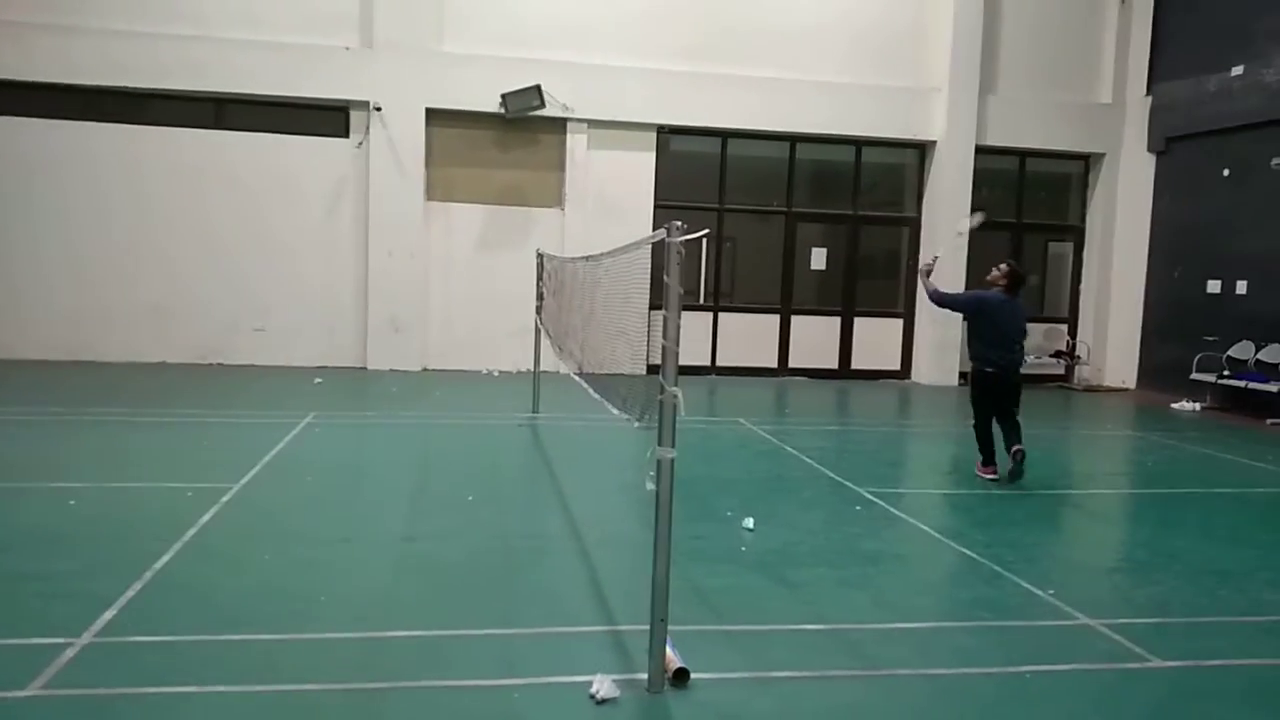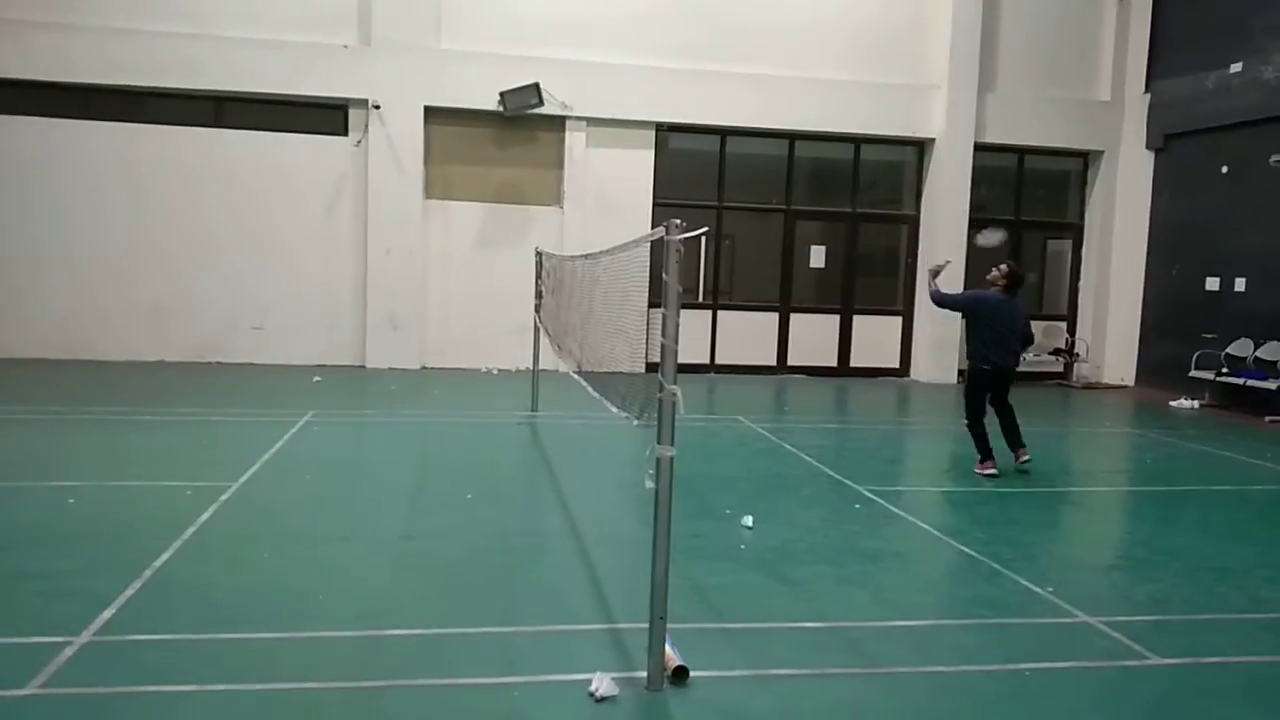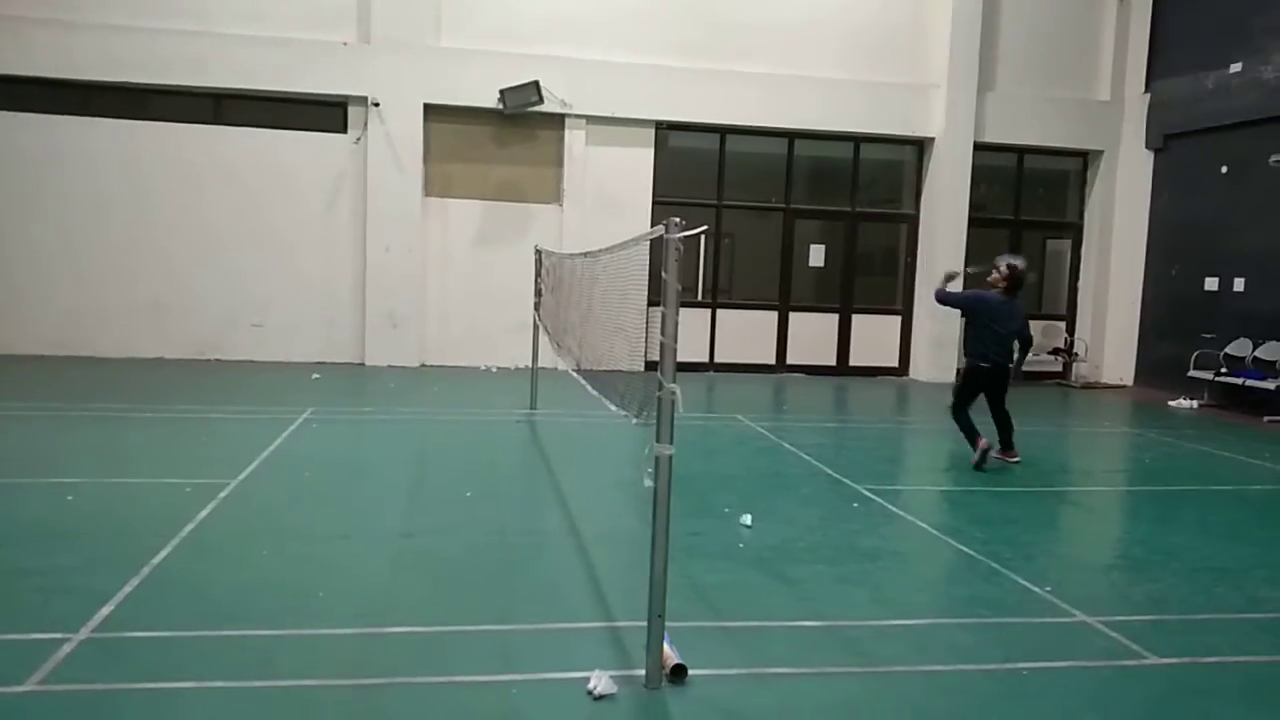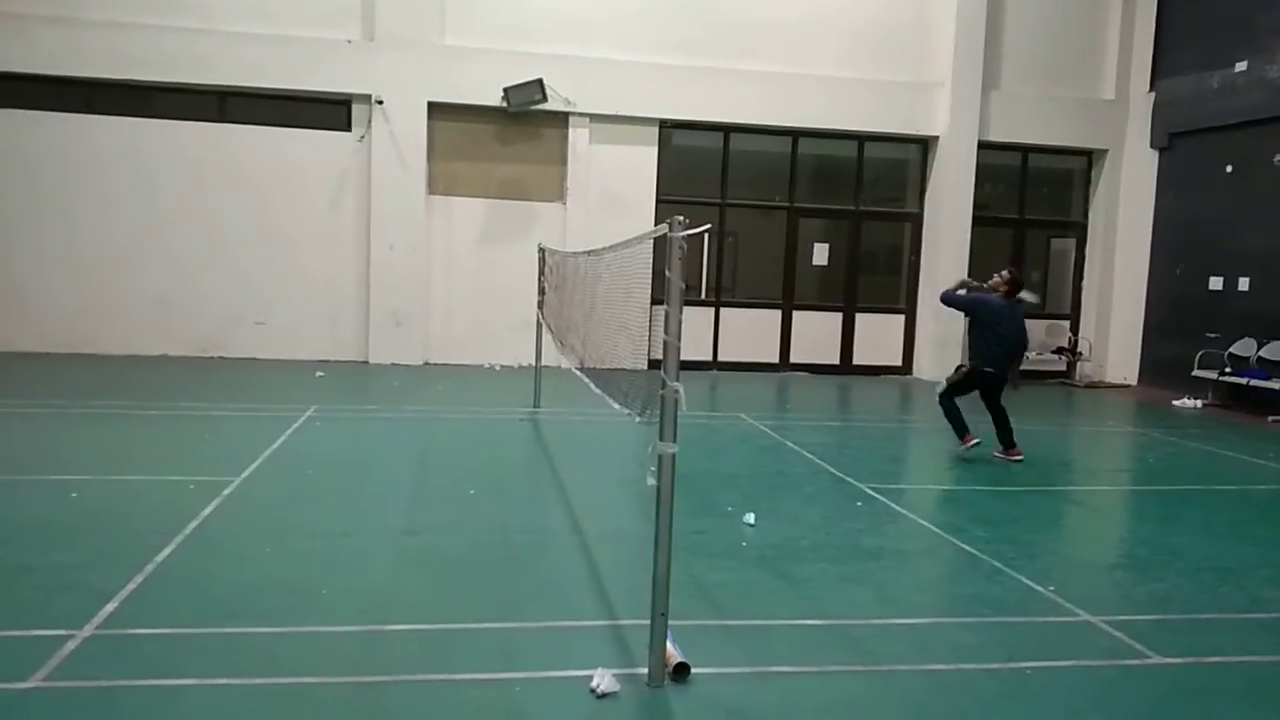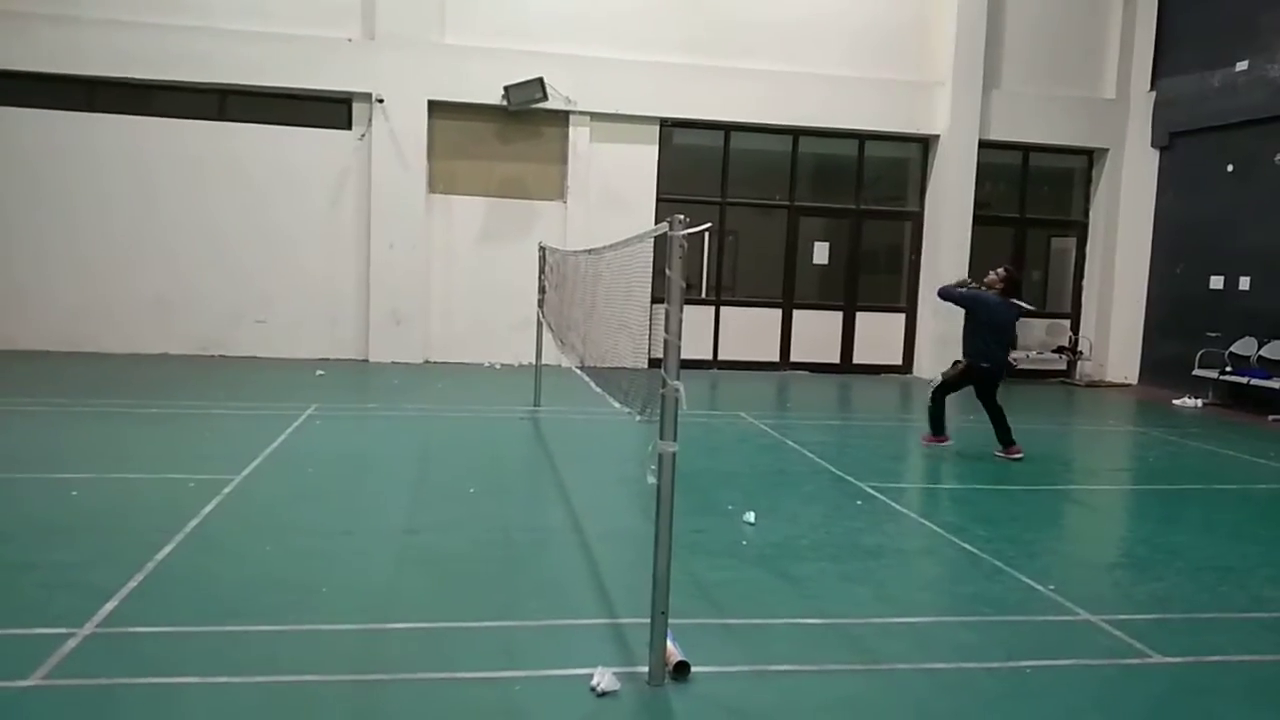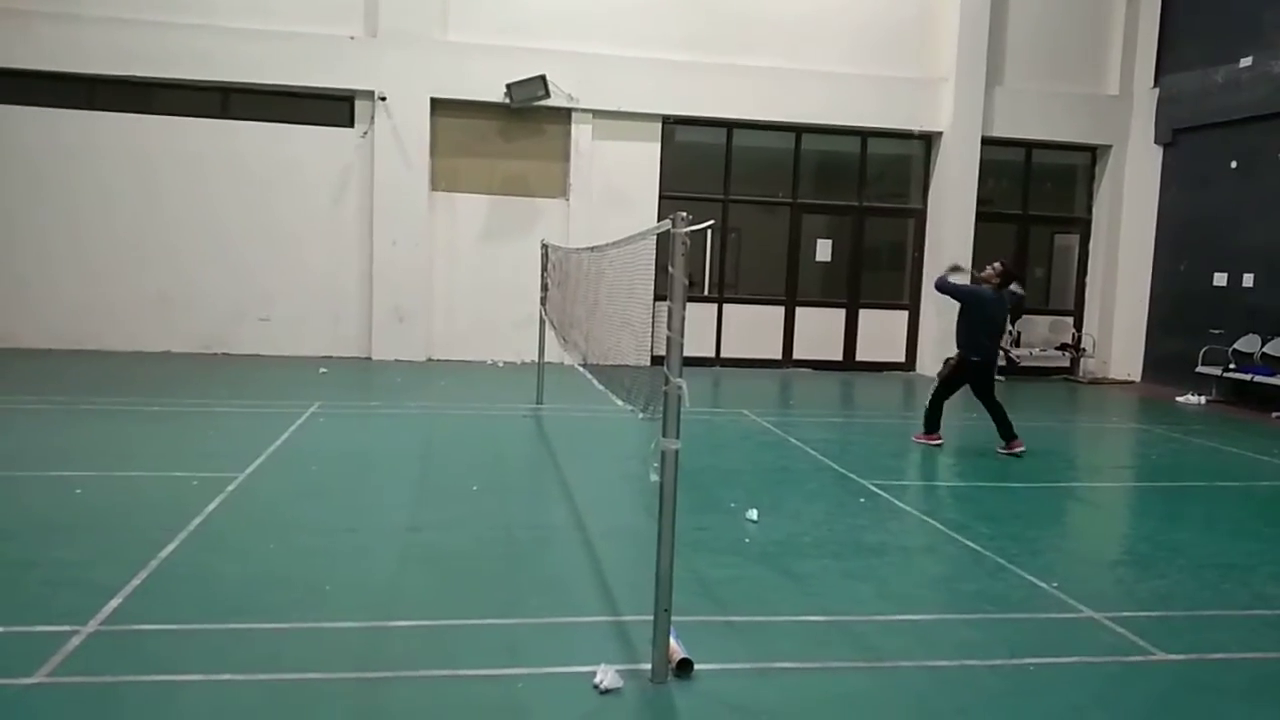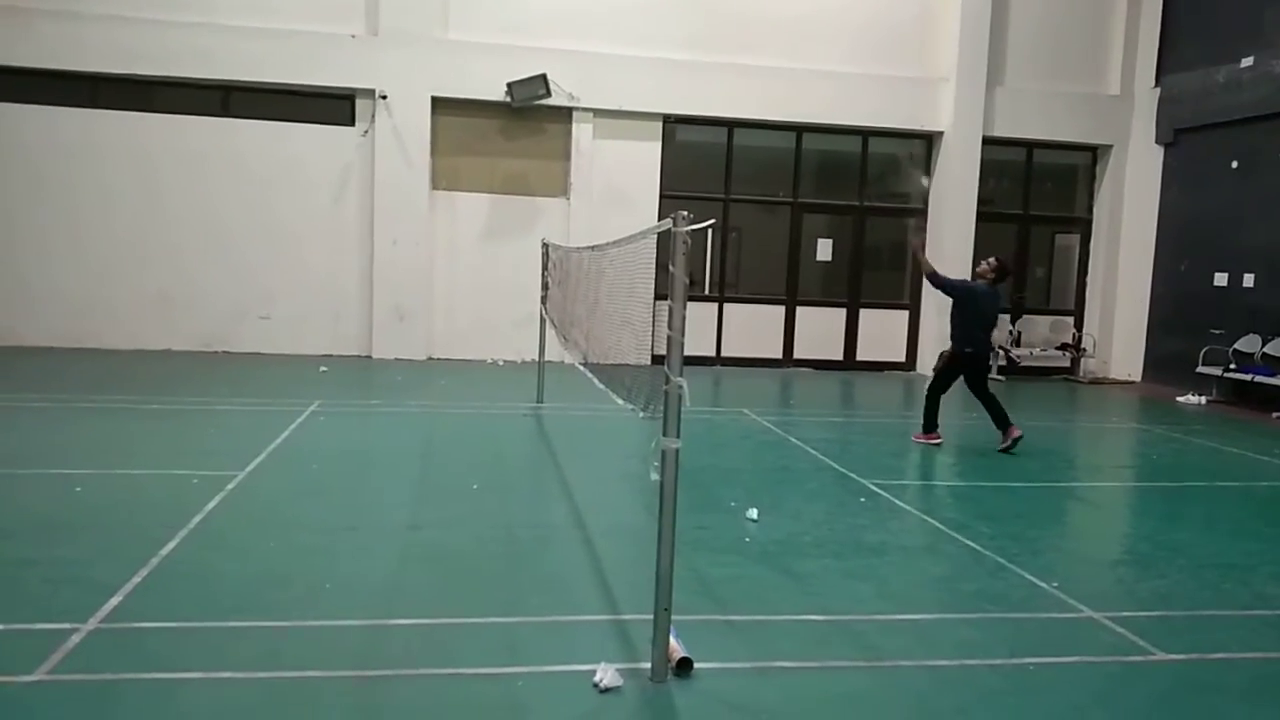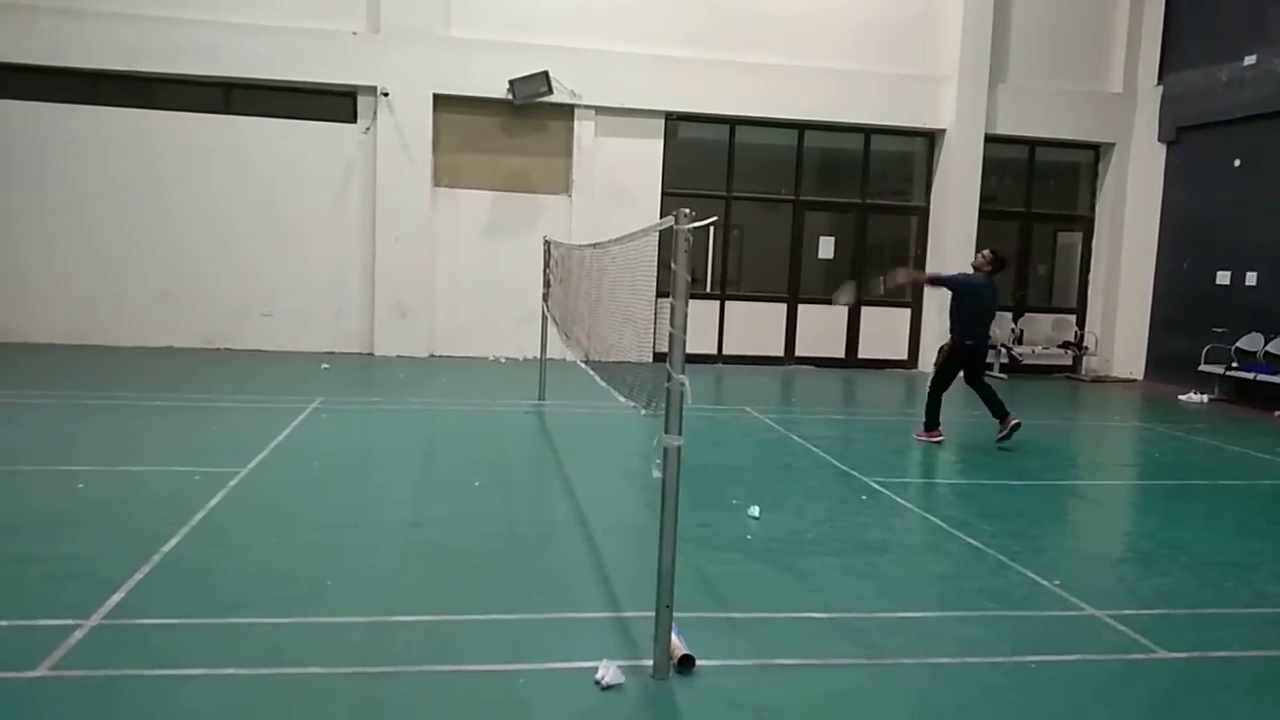
dt=0.1s
person 1, frame 1
left shoulder: (980, 300)
right shoulder: (1018, 307)
left elbow: (939, 298)
left wrist: (925, 277)
left hip: (985, 371)
right hip: (1011, 372)
left knee: (983, 419)
right knee: (1008, 417)
left ankle: (989, 465)
right ankle: (1016, 447)
person 1, frame 2
left shoulder: (980, 298)
right shoulder: (1017, 307)
left elbow: (939, 300)
right elbow: (1028, 340)
left wrist: (932, 278)
left hip: (981, 369)
right hip: (1006, 368)
left knee: (974, 416)
right knee: (1002, 406)
left ankle: (987, 461)
right ankle: (1019, 450)
person 1, frame 3
left shoulder: (979, 298)
right shoulder: (1017, 307)
left elbow: (941, 296)
right elbow: (1027, 341)
left wrist: (945, 280)
right wrist: (1017, 364)
left hip: (977, 366)
right hip: (1001, 368)
left knee: (959, 407)
right knee: (998, 406)
left ankle: (978, 442)
right ankle: (1008, 450)
person 1, frame 4
left shoulder: (981, 301)
right shoulder: (1016, 311)
left elbow: (946, 298)
right elbow: (1021, 347)
left wrist: (960, 286)
right wrist: (1012, 371)
left hip: (980, 368)
right hip: (1001, 370)
left knee: (946, 396)
right knee: (995, 406)
left ankle: (966, 436)
right ankle: (1010, 448)
person 1, frame 5
left shoulder: (979, 298)
right shoulder: (1011, 308)
left elbow: (944, 293)
right elbow: (1011, 342)
left wrist: (961, 284)
right wrist: (1003, 365)
left hip: (974, 364)
right hip: (996, 366)
left knee: (938, 392)
right knee: (991, 403)
left ankle: (938, 435)
right ankle: (1010, 446)
person 1, frame 6
left shoulder: (974, 293)
right shoulder: (1003, 301)
left elbow: (940, 285)
left wrist: (950, 271)
left hip: (967, 359)
right hip: (988, 360)
left knee: (939, 394)
right knee: (989, 399)
left ankle: (931, 433)
right ankle: (1012, 441)
person 1, frame 7
left shoulder: (969, 289)
right shoulder: (994, 295)
left elbow: (935, 278)
left wrist: (919, 252)
left hip: (961, 352)
right hip: (982, 352)
left knee: (935, 390)
right knee: (983, 392)
left ankle: (930, 433)
right ankle: (1008, 430)
person 1, frame 8
left shoulder: (967, 282)
right shoulder: (990, 288)
left elbow: (938, 280)
left wrist: (910, 276)
left hip: (962, 344)
right hip: (979, 344)
left knee: (937, 386)
right knee: (978, 383)
left ankle: (931, 430)
right ankle: (1006, 419)
